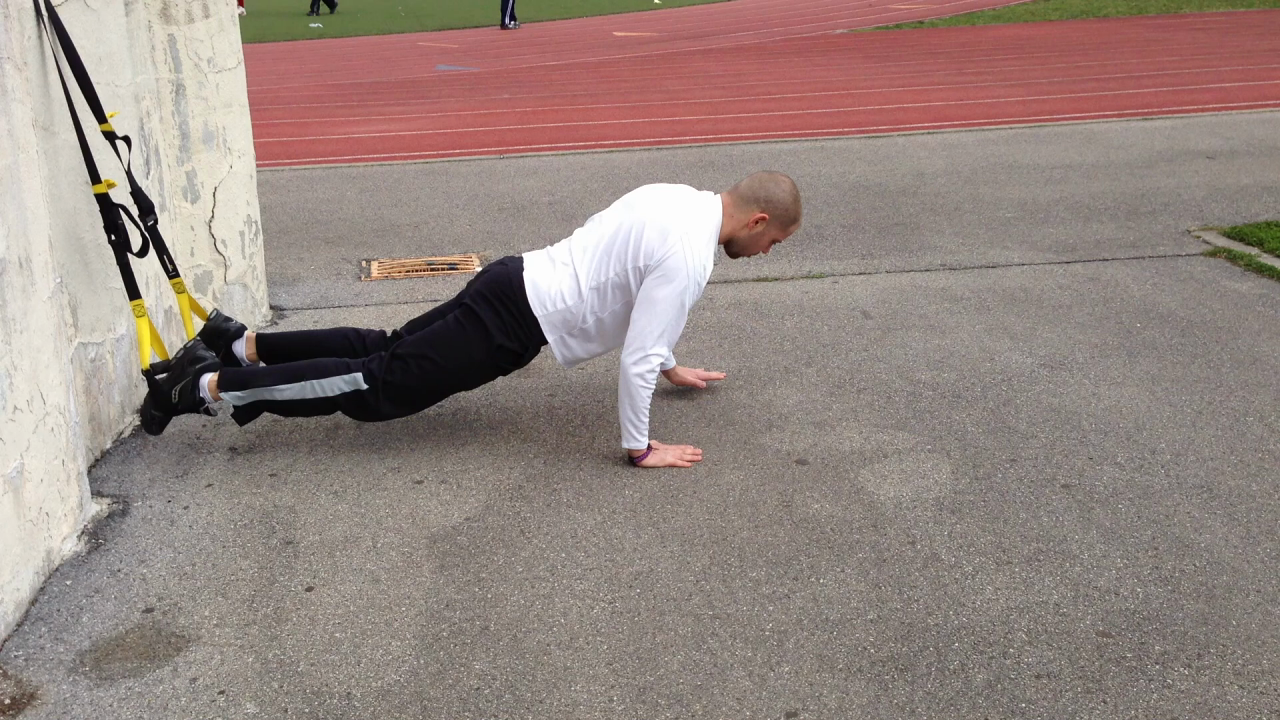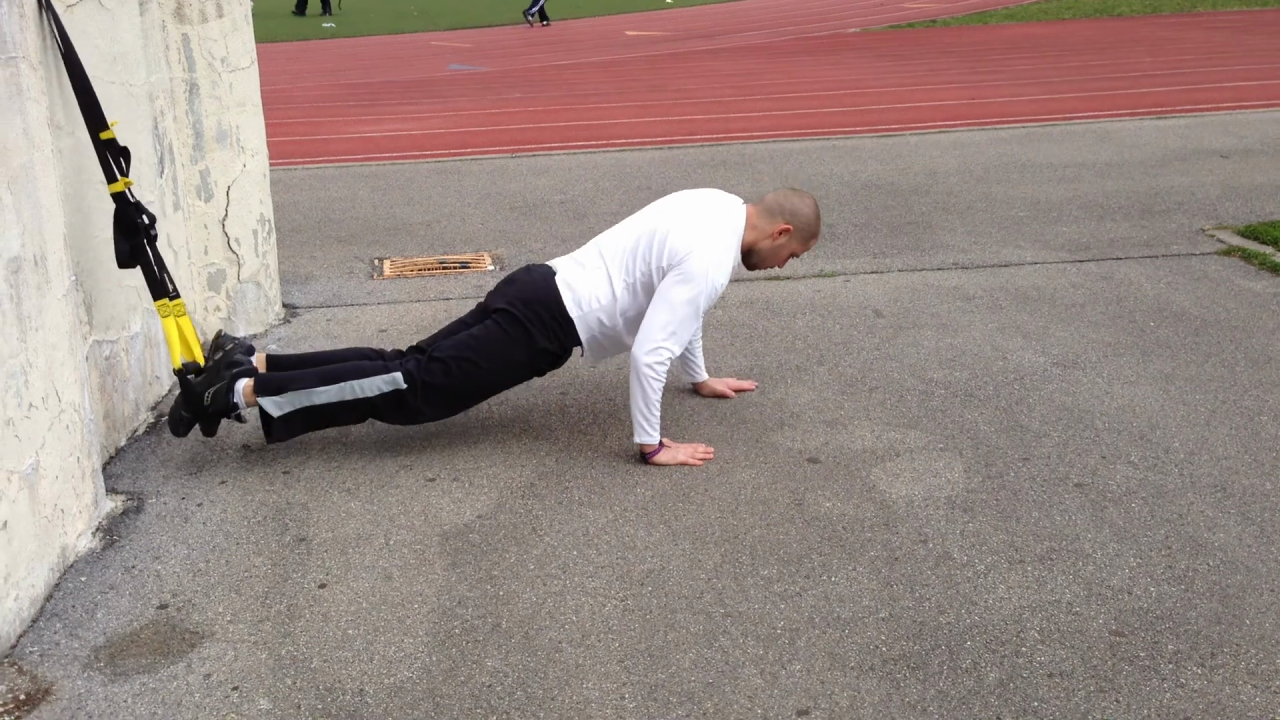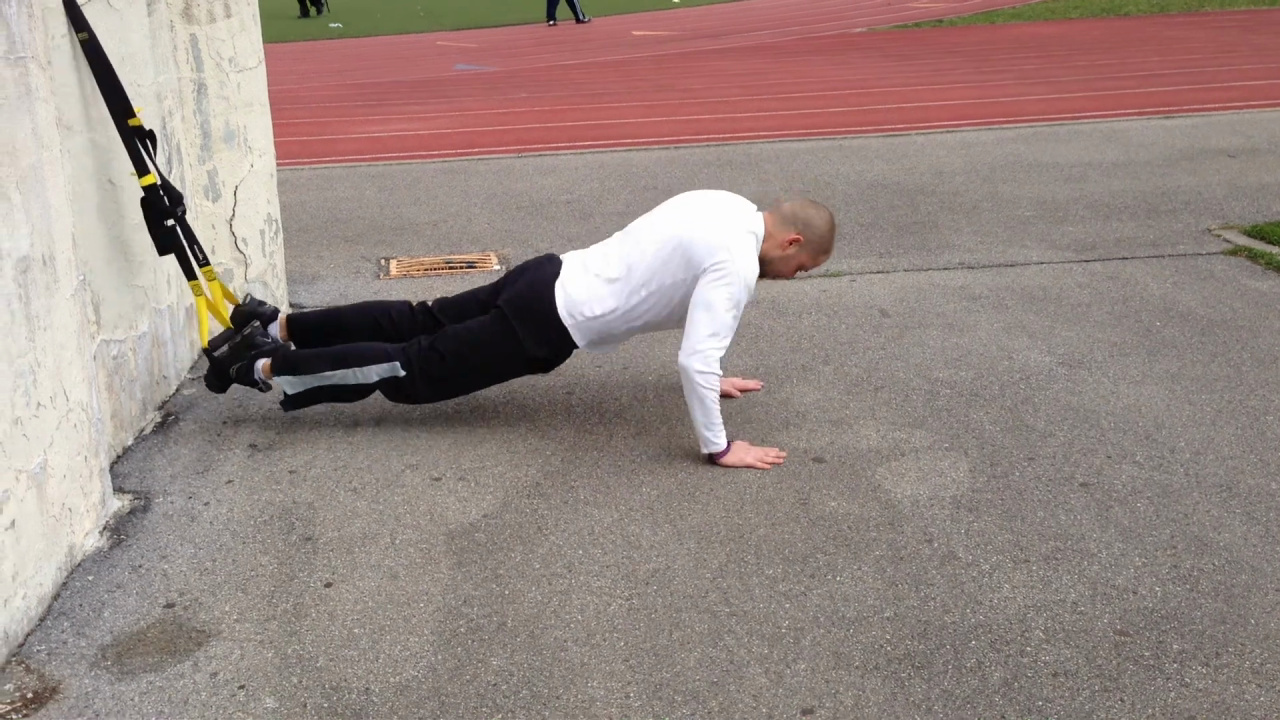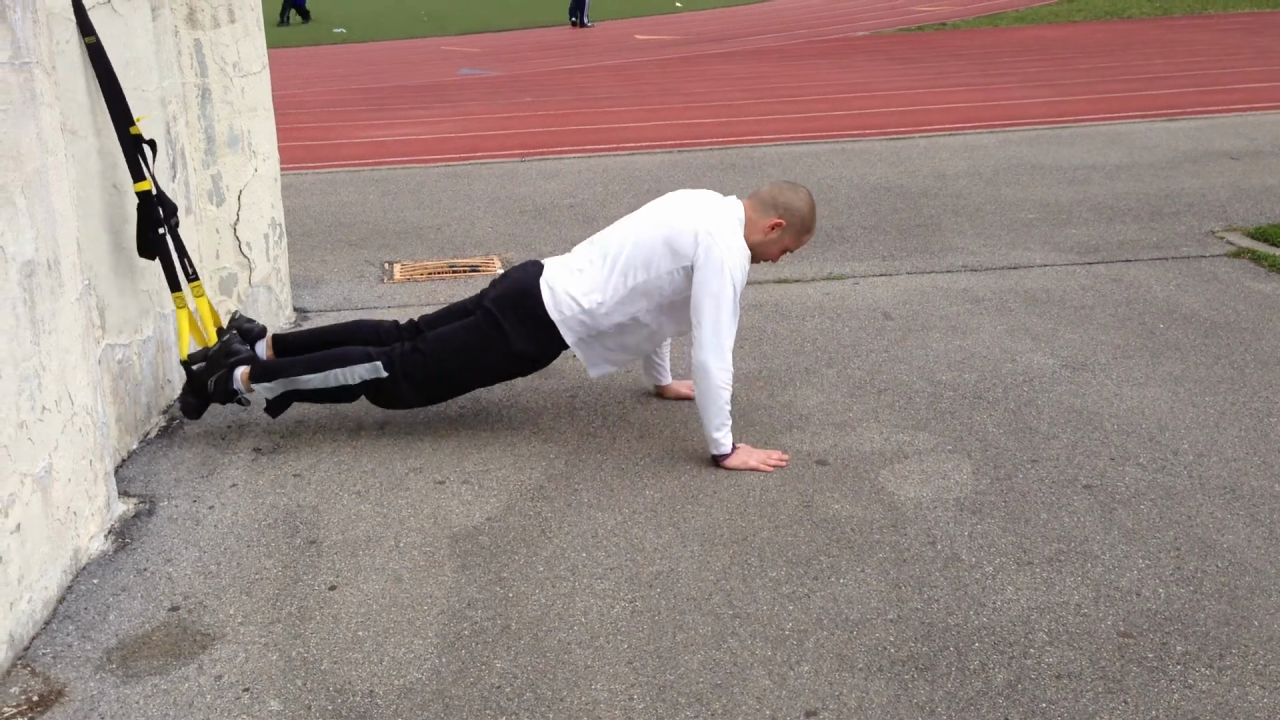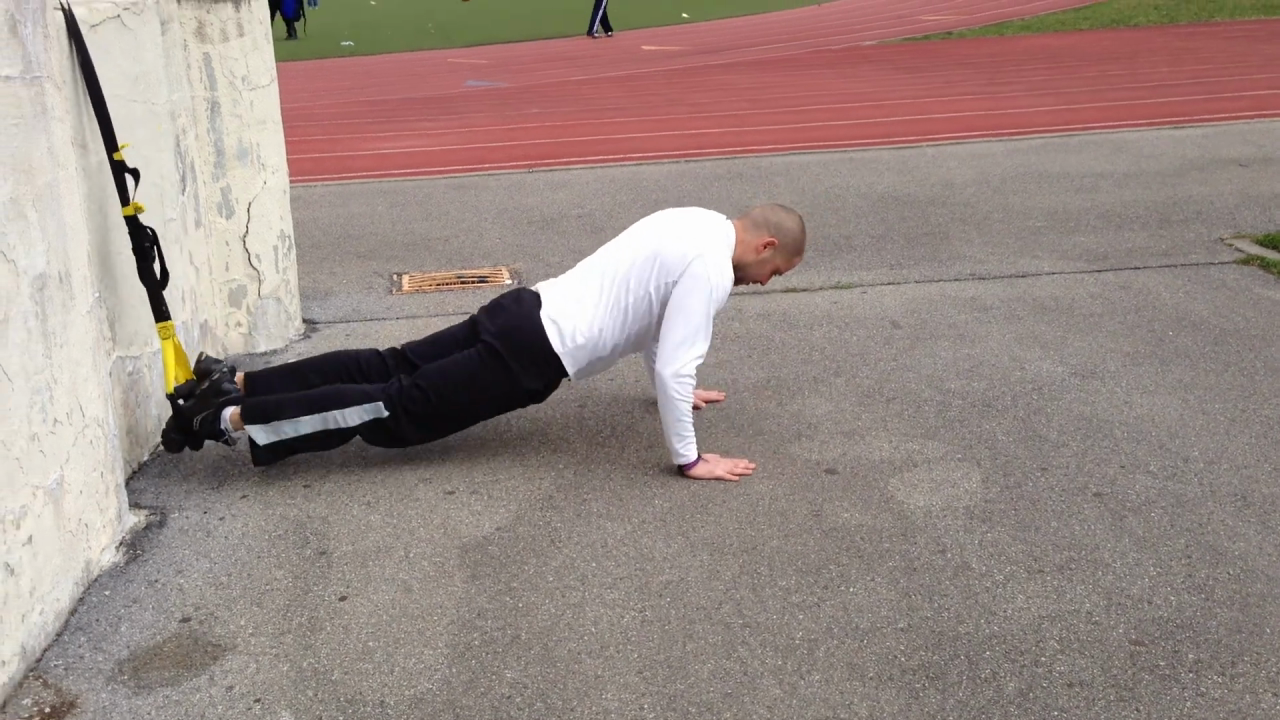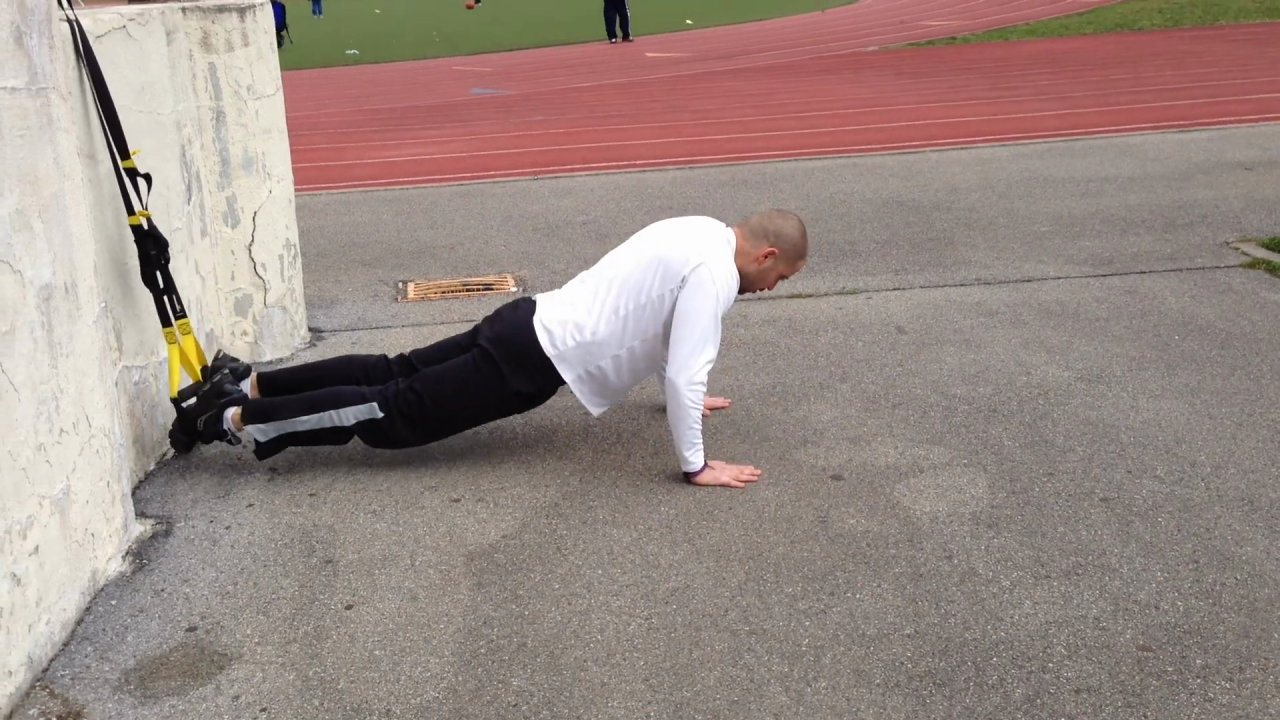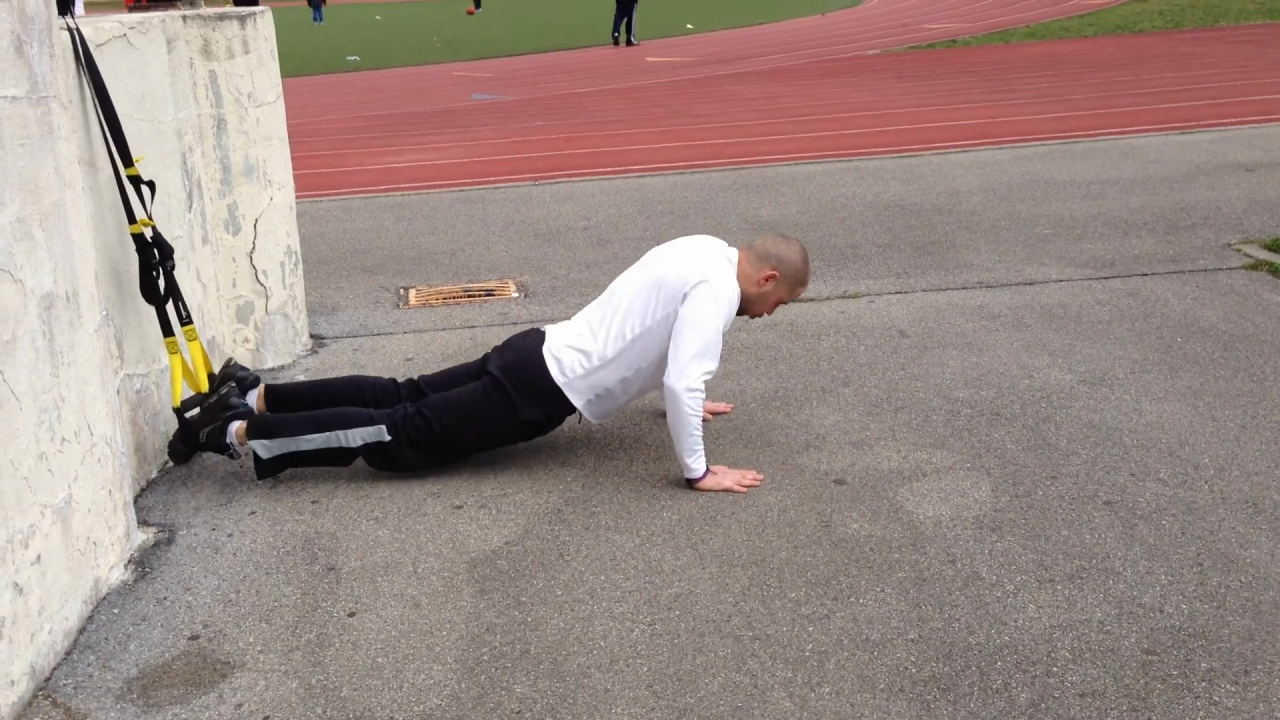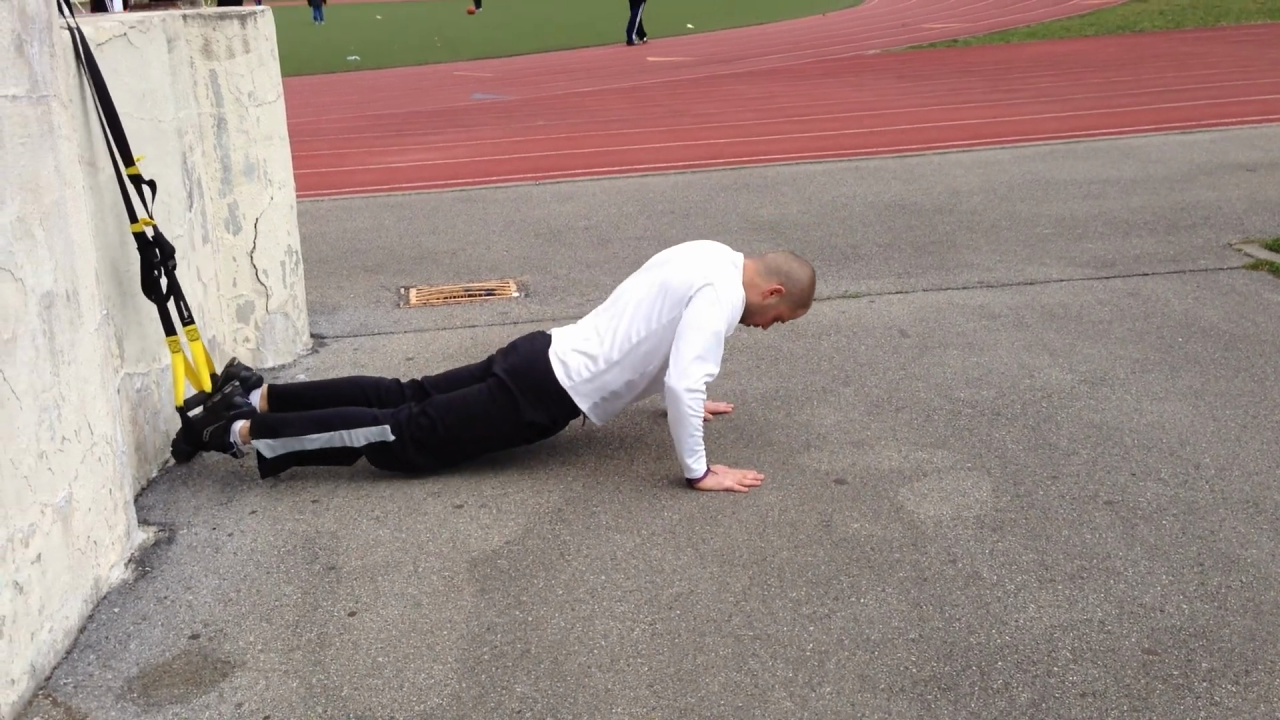
dt=0.4s
person 1, frame 1
left shoulder: (683, 199)
right shoulder: (690, 257)
right elbow: (638, 358)
left wrist: (673, 366)
right wrist: (639, 448)
left hip: (516, 284)
right hip: (515, 320)
left knee: (383, 349)
right knee: (375, 386)
left ankle: (242, 344)
right ankle: (207, 385)
person 1, frame 2
left shoulder: (715, 204)
right shoulder: (712, 261)
right elbow: (647, 353)
left wrist: (701, 377)
right wrist: (650, 443)
left hip: (540, 291)
right hip: (546, 323)
left knee: (404, 364)
right knee: (410, 390)
left ankle: (251, 360)
right ankle: (240, 391)
person 1, frame 3
left shoulder: (726, 206)
right shoulder: (737, 264)
right elbow: (693, 360)
left wrist: (712, 378)
right wrist: (718, 447)
left hip: (549, 279)
right hip: (551, 325)
left knee: (420, 322)
right knee: (414, 370)
left ankle: (276, 323)
right ankle: (265, 365)
person 1, frame 4
left shoulder: (705, 207)
right shoulder: (726, 248)
right elbow: (712, 352)
left wrist: (663, 380)
right wrist: (724, 447)
left hip: (536, 289)
right hip: (537, 321)
left knee: (403, 339)
right knee: (400, 374)
left ankle: (259, 345)
right ankle: (245, 378)
person 1, frame 5
left shoulder: (698, 223)
right shoulder: (713, 267)
right elbow: (674, 367)
left wrist: (676, 390)
right wrist: (689, 458)
left hip: (526, 312)
right hip: (536, 353)
left knee: (387, 369)
right knee: (396, 411)
left ankle: (234, 381)
right ankle: (232, 417)
person 1, frame 6
left shoulder: (701, 232)
right shoulder: (716, 273)
right elbow: (685, 374)
left wrist: (683, 395)
right wrist: (697, 466)
left hip: (530, 326)
right hip: (534, 360)
left knee: (393, 375)
right knee: (393, 413)
left ankle: (245, 382)
right ankle: (236, 417)
person 1, frame 7
left shoulder: (705, 250)
right shoulder: (718, 288)
right elbow: (681, 382)
left wrist: (685, 401)
right wrist: (699, 471)
left hip: (538, 356)
right hip: (541, 391)
left knee: (399, 399)
right knee: (401, 438)
left ankle: (253, 393)
right ankle: (240, 431)
person 1, frame 8
left shoulder: (710, 256)
right shoulder: (725, 294)
right elbow: (683, 382)
left wrist: (686, 399)
right wrist: (699, 470)
left hip: (544, 357)
right hip: (547, 395)
left knee: (406, 400)
right knee: (407, 437)
left ankle: (257, 393)
right ankle: (244, 430)
